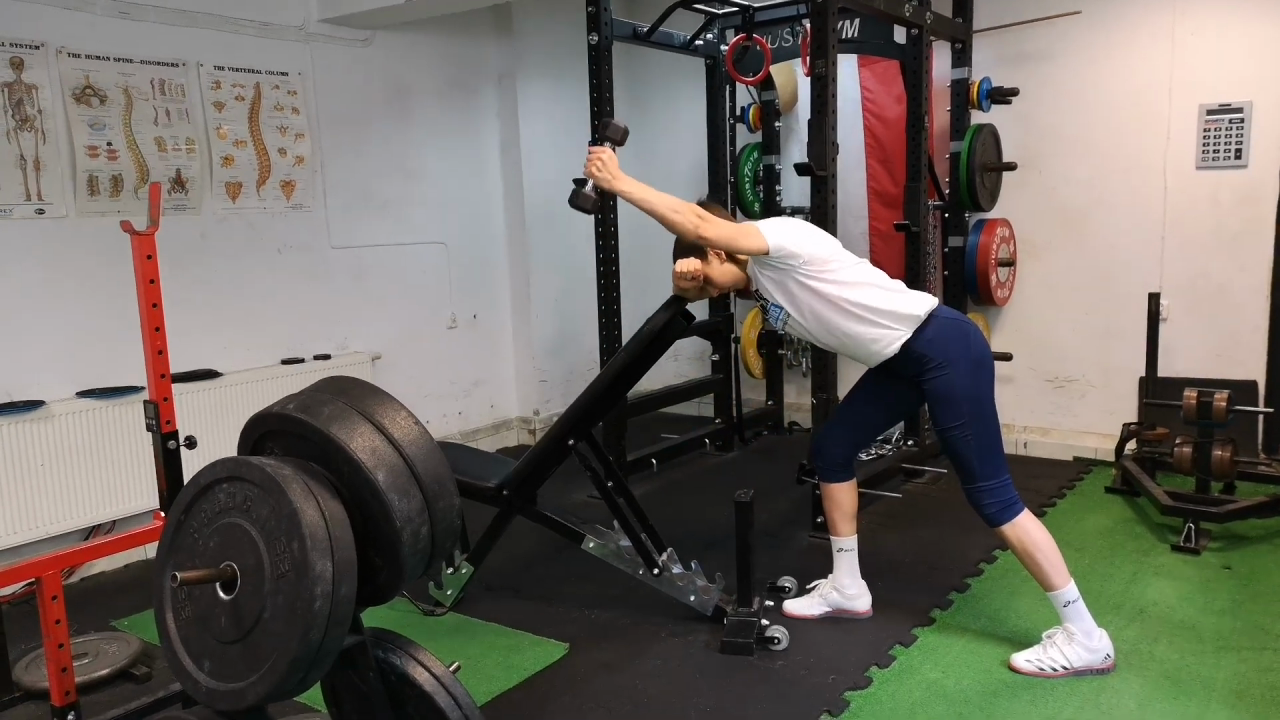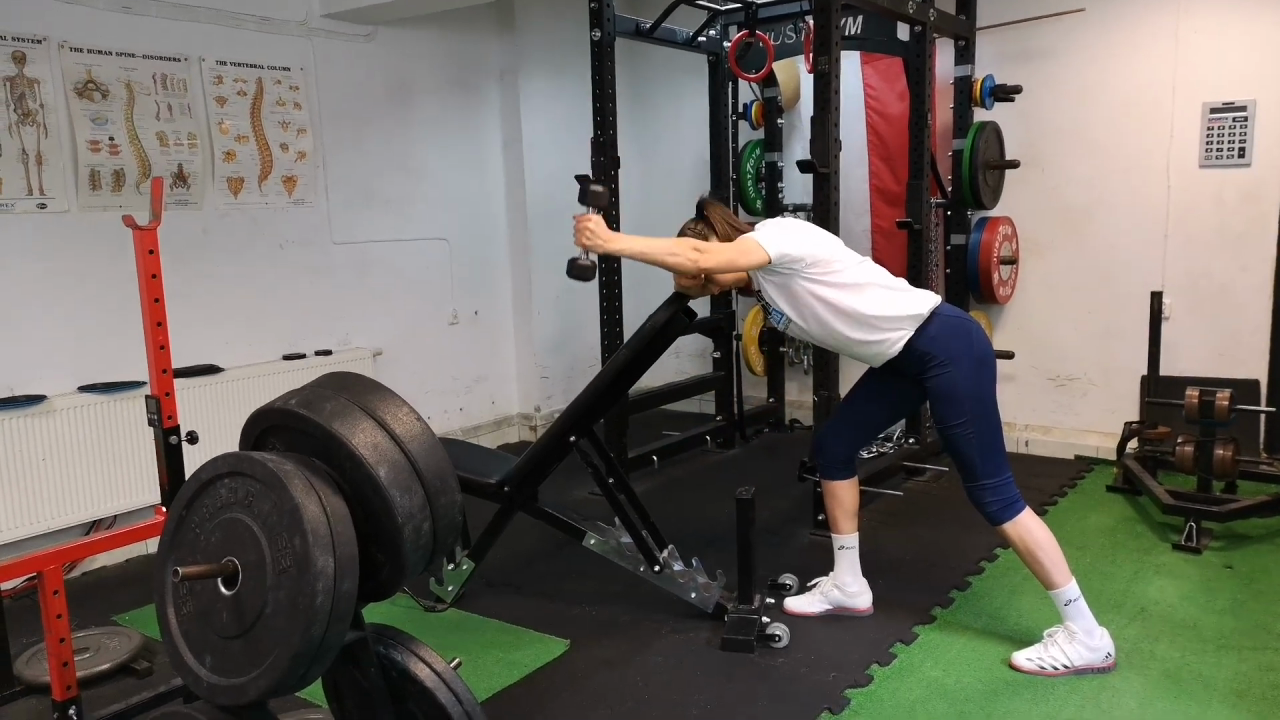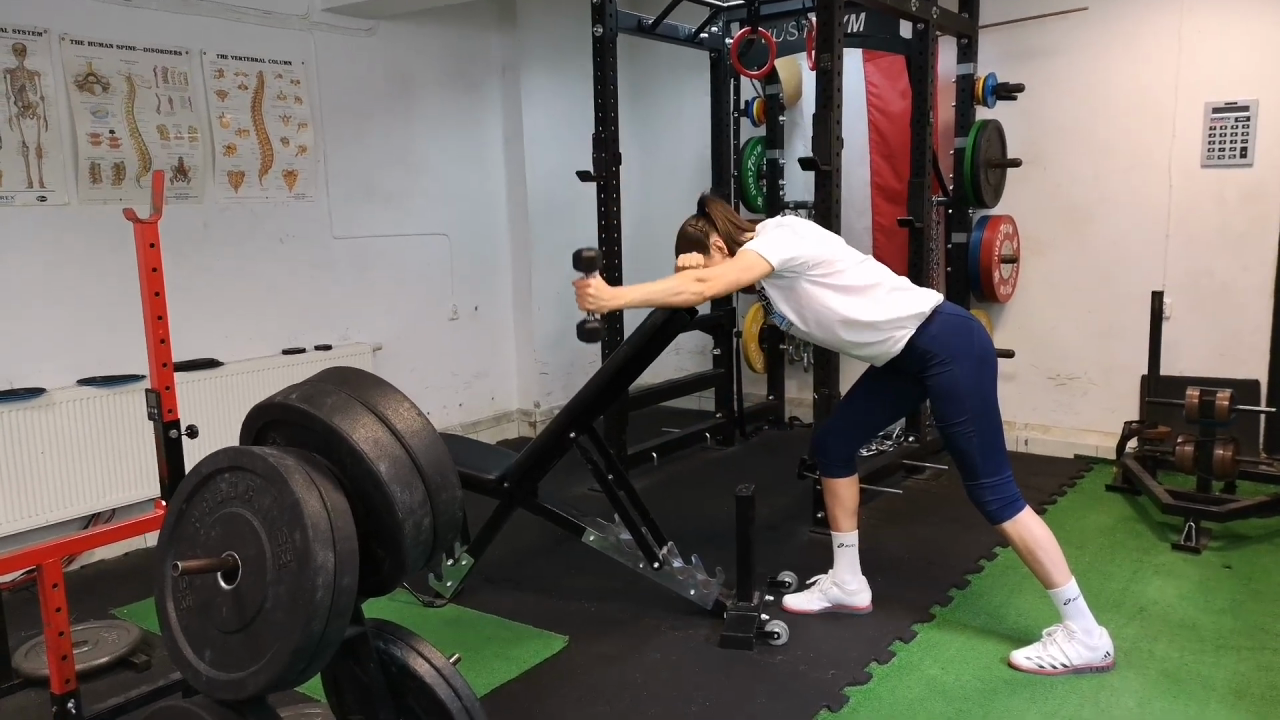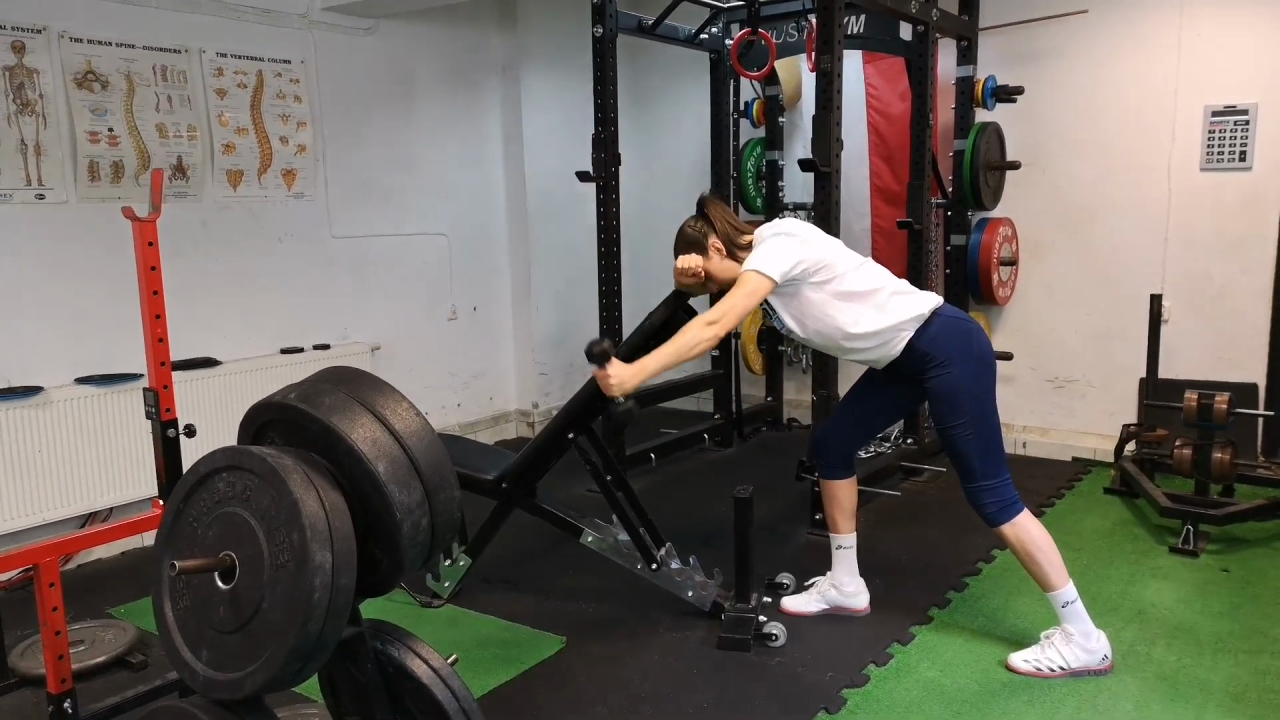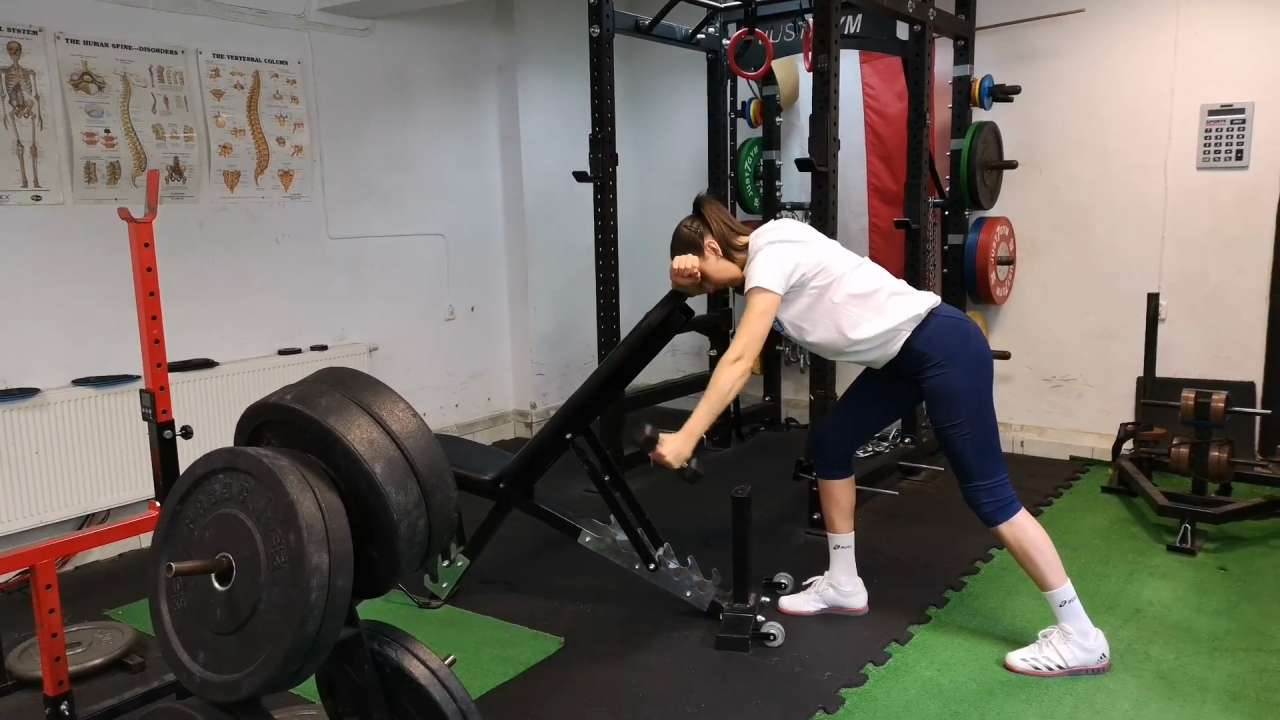
dt=0.4s
person 1, frame 1
left shoulder: (777, 238)
right shoulder: (758, 280)
left elbow: (699, 225)
right elbow: (691, 287)
left wrist: (617, 183)
right wrist: (687, 277)
left hip: (945, 348)
right hip: (901, 360)
left knee: (990, 494)
right knee: (831, 449)
left ankle: (1085, 637)
right ankle: (847, 587)
person 1, frame 2
left shoulder: (778, 236)
right shoulder: (758, 272)
left elbow: (700, 257)
left wrist: (611, 241)
right wrist: (687, 279)
left hip: (946, 345)
right hip: (903, 357)
left knee: (991, 491)
right knee: (832, 447)
left ankle: (1086, 636)
right ankle: (848, 586)
person 1, frame 3
left shoulder: (778, 239)
right shoulder: (763, 262)
left elbow: (707, 287)
left wrist: (616, 297)
right wrist: (688, 272)
left hip: (947, 344)
right hip: (904, 355)
left knee: (992, 492)
right knee: (832, 445)
left ankle: (1085, 636)
right ankle: (847, 584)
person 1, frame 4
left shoulder: (776, 246)
right shoulder: (766, 254)
left elbow: (715, 326)
right elbow: (694, 286)
left wrist: (634, 372)
right wrist: (690, 272)
left hip: (947, 347)
right hip: (903, 356)
left knee: (990, 494)
right knee: (830, 447)
left ankle: (1082, 639)
right ankle: (845, 586)
person 1, frame 5
left shoulder: (770, 254)
right shoulder: (762, 251)
left elbow: (739, 360)
right elbow: (690, 283)
left wrist: (686, 438)
right wrist: (686, 272)
left hip: (945, 347)
right hip: (902, 355)
left knee: (987, 494)
right knee: (829, 446)
left ankle: (1081, 637)
right ankle: (843, 585)
